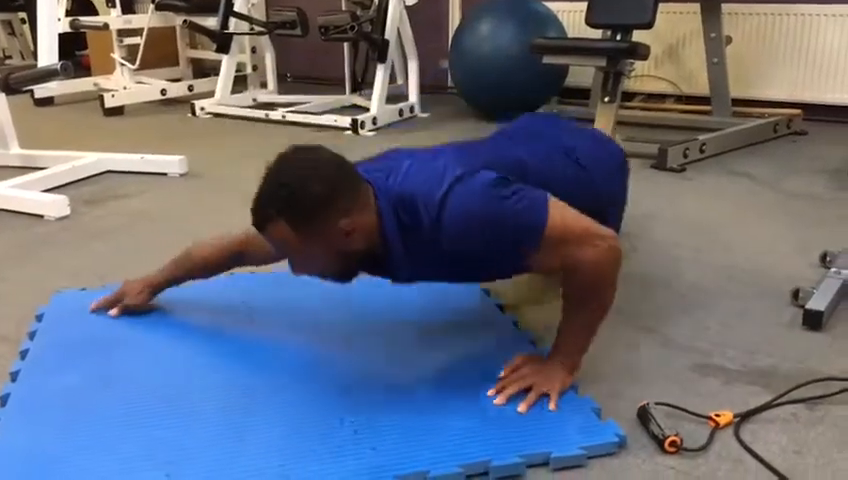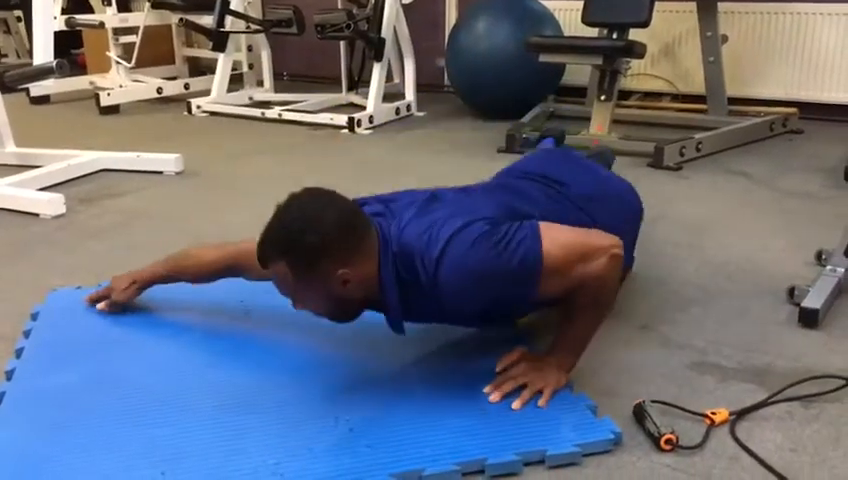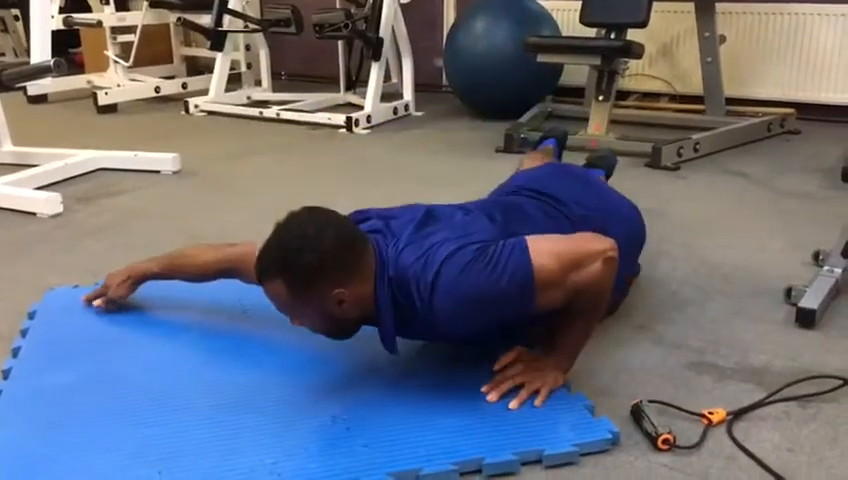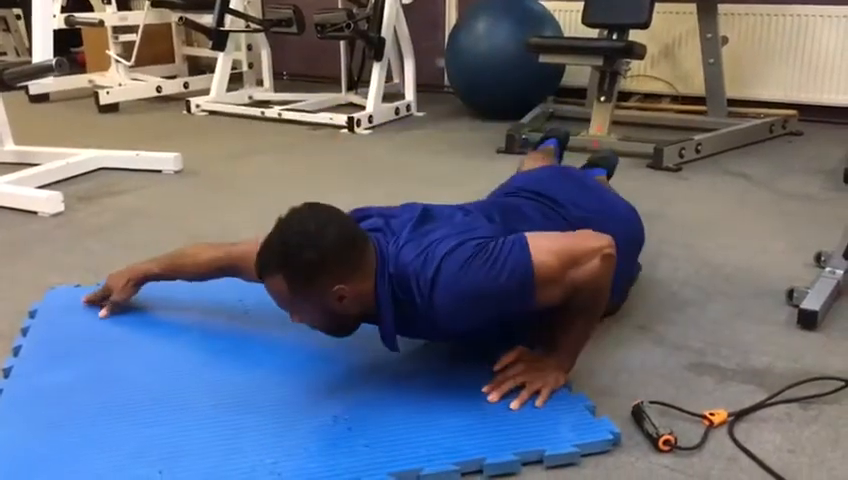
dt=0.2s
person 1, frame 1
left shoulder: (458, 218)
right shoulder: (351, 204)
left elbow: (602, 247)
right elbow: (240, 243)
left wrist: (562, 362)
right wrist: (154, 282)
left hip: (583, 166)
right hip: (516, 148)
person 1, frame 2
left shoulder: (455, 271)
right shoulder: (355, 233)
left elbow: (605, 252)
right elbow: (234, 254)
left wrist: (558, 360)
right wrist: (144, 276)
left hip: (597, 212)
right hip: (526, 186)
left ankle: (571, 161)
right ankle: (547, 150)
person 1, frame 3
left shoulder: (450, 293)
right shoulder: (354, 243)
left elbow: (598, 256)
right elbow: (234, 254)
left wrist: (555, 360)
right wrist: (139, 270)
left hip: (600, 224)
right hip: (525, 206)
left ankle: (592, 170)
right ankle: (547, 147)
person 1, frame 4
left shoulder: (451, 286)
right shoulder: (356, 239)
left elbow: (597, 254)
right elbow: (235, 253)
left wrist: (556, 360)
right wrist: (141, 272)
left hip: (599, 225)
right hip: (527, 205)
left ankle: (595, 171)
right ankle: (548, 148)
